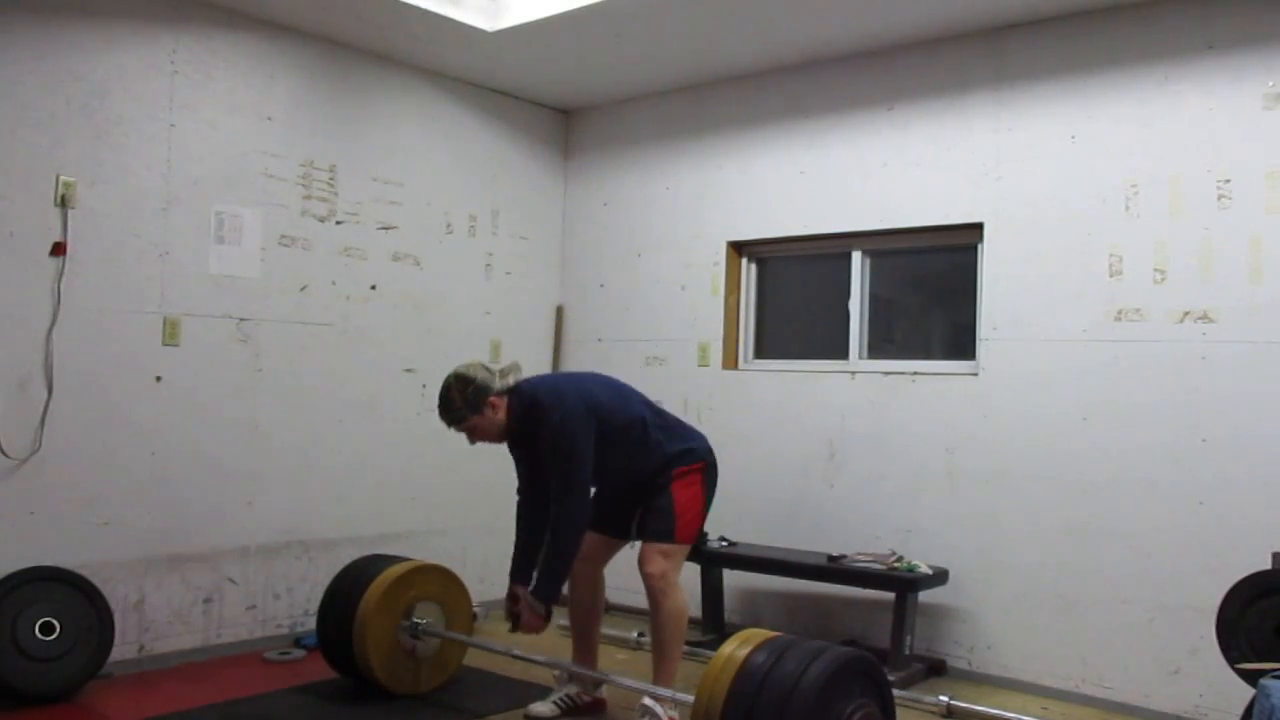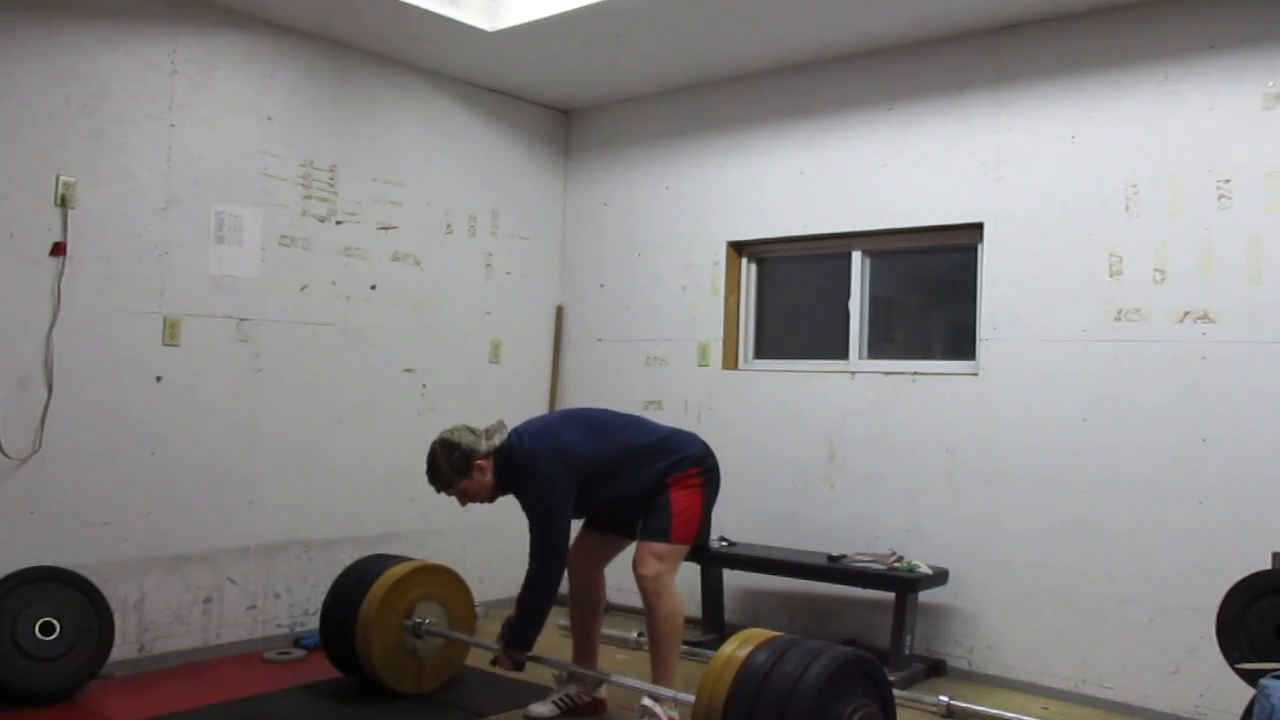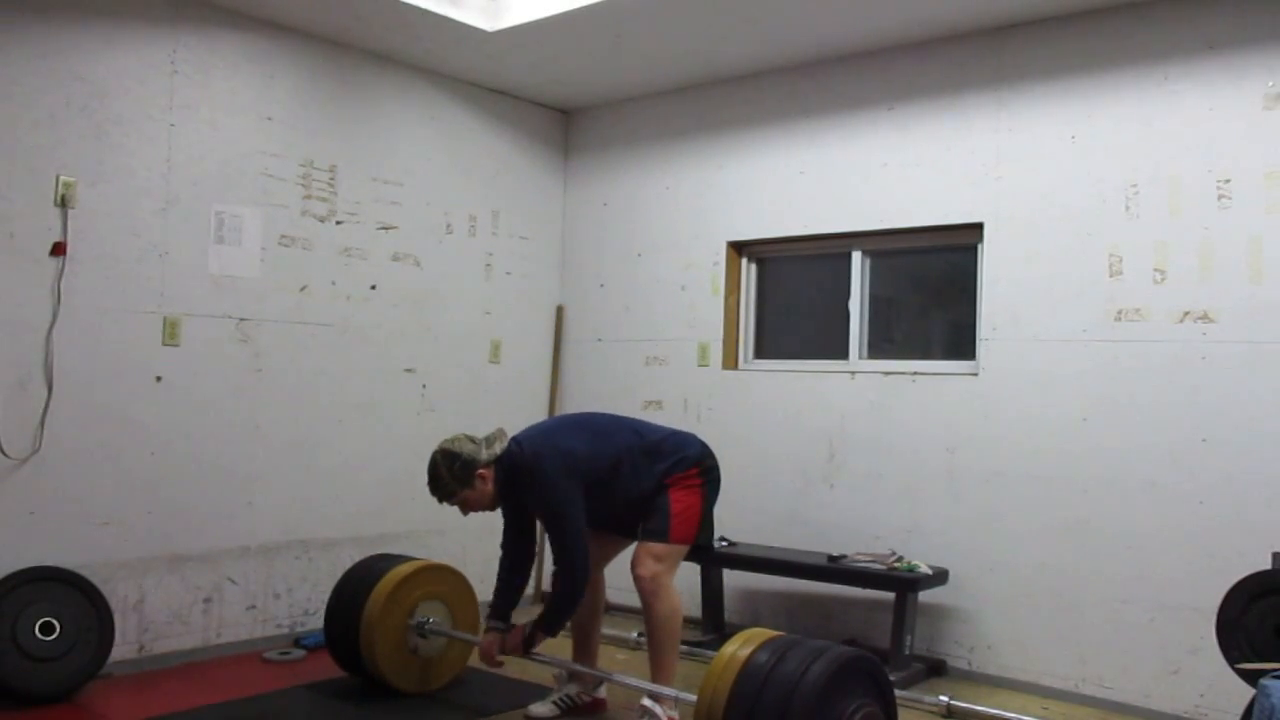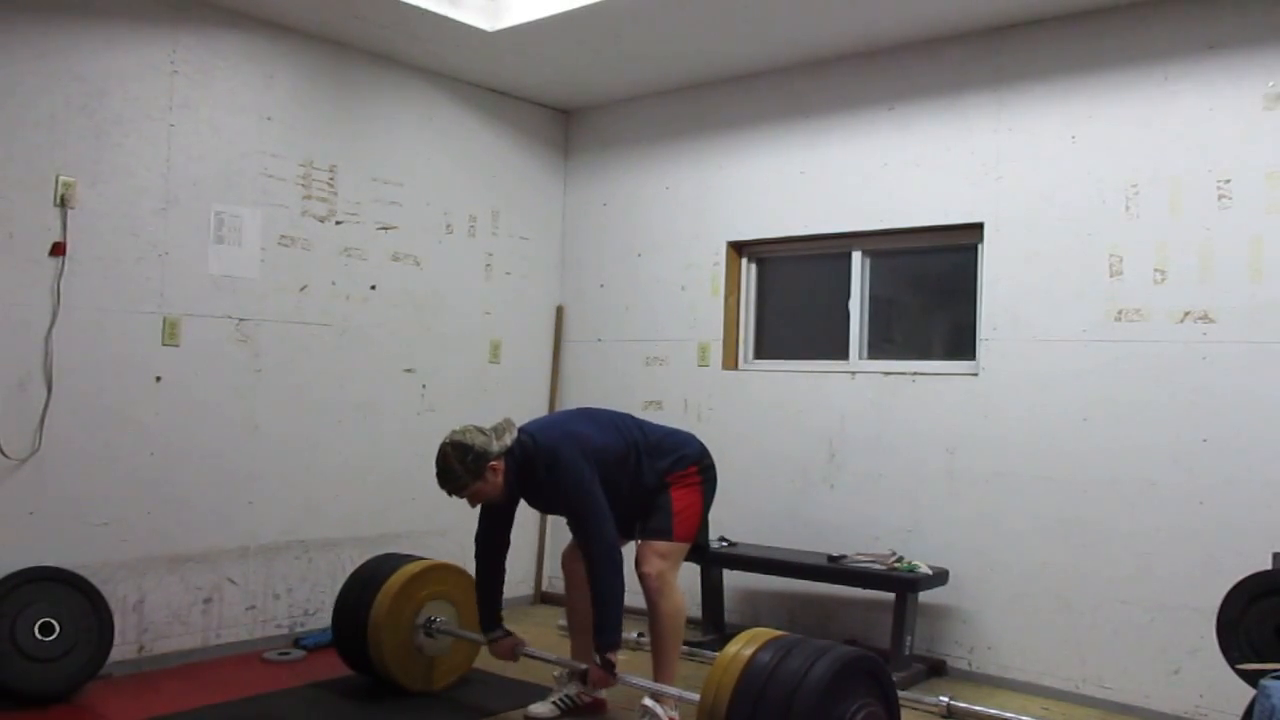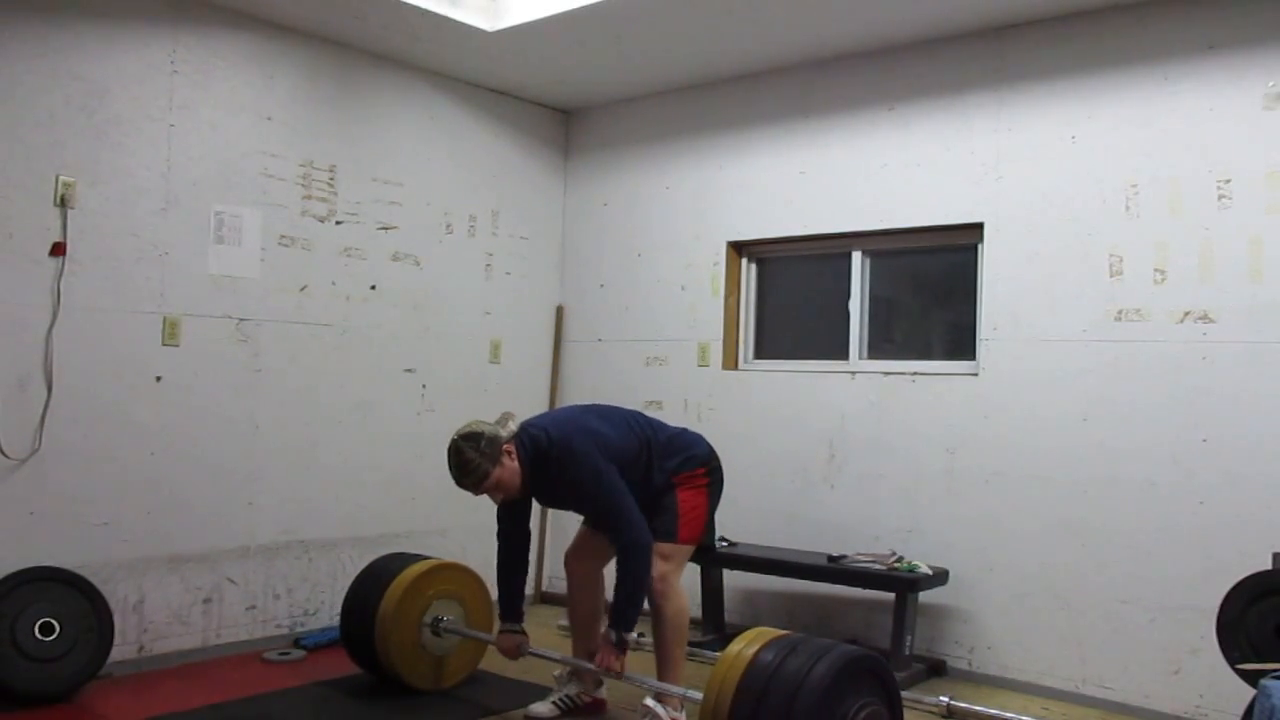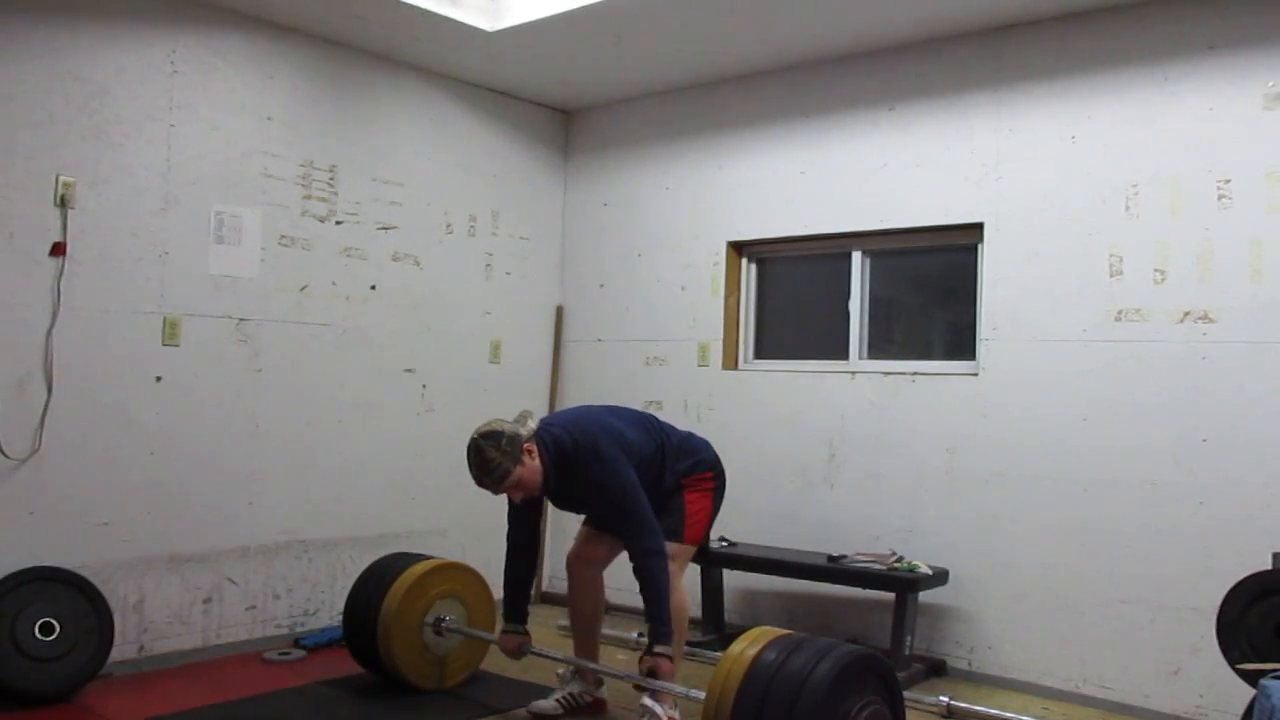
dt=0.4s
person 1, frame 1
left shoulder: (559, 410)
right shoulder: (522, 419)
left elbow: (571, 505)
right elbow: (535, 500)
left wrist: (542, 597)
right wrist: (520, 579)
left hip: (680, 464)
left knee: (656, 569)
right knee: (583, 560)
right ankle: (584, 686)
person 1, frame 2
left shoulder: (541, 465)
right shoulder: (516, 457)
left elbow: (549, 560)
right elbow: (547, 551)
left wrist: (517, 644)
right wrist: (519, 618)
left hip: (682, 470)
right hip: (637, 480)
left knee: (650, 571)
right knee: (580, 561)
right ankle: (585, 687)
person 1, frame 3
left shoulder: (543, 472)
right shoulder: (513, 469)
left elbow: (572, 565)
right elbow: (519, 554)
left wrist: (535, 632)
right wrist: (496, 624)
left hip: (682, 471)
right hip: (638, 480)
left knee: (648, 573)
right knee: (585, 563)
right ankle: (585, 686)
person 1, frame 4
left shoulder: (559, 462)
right shoulder: (510, 462)
left elbow: (604, 553)
right elbow: (490, 546)
left wrist: (606, 651)
right wrist: (493, 630)
left hip: (680, 471)
right hip: (633, 482)
left knee: (653, 571)
right knee: (575, 562)
right ankle: (583, 687)
person 1, frame 5
left shoulder: (573, 454)
right shoulder: (520, 459)
left elbow: (635, 539)
right elbow: (513, 543)
left wrist: (618, 633)
right wrist: (511, 623)
left hip: (686, 471)
right hip: (639, 480)
left knee: (657, 574)
right knee: (579, 561)
right ankle: (584, 687)
person 1, frame 6
left shoulder: (595, 455)
right shoulder: (523, 465)
left elbow: (648, 547)
right elbow: (522, 543)
left wrist: (660, 644)
right wrist: (513, 623)
left hip: (690, 475)
right hip: (640, 479)
left knee: (665, 571)
right knee: (581, 562)
right ankle: (587, 685)
